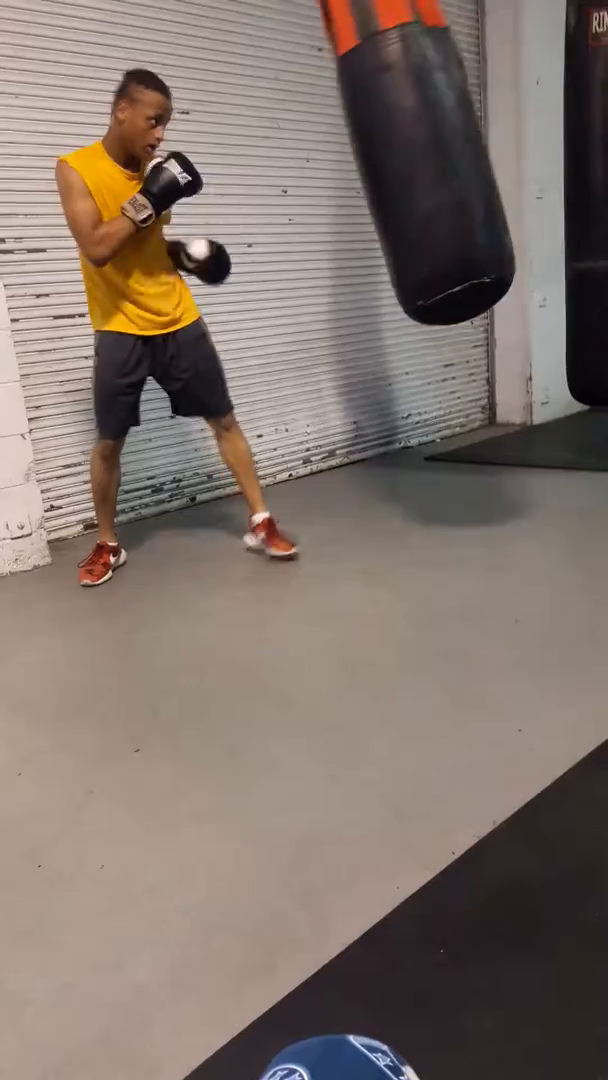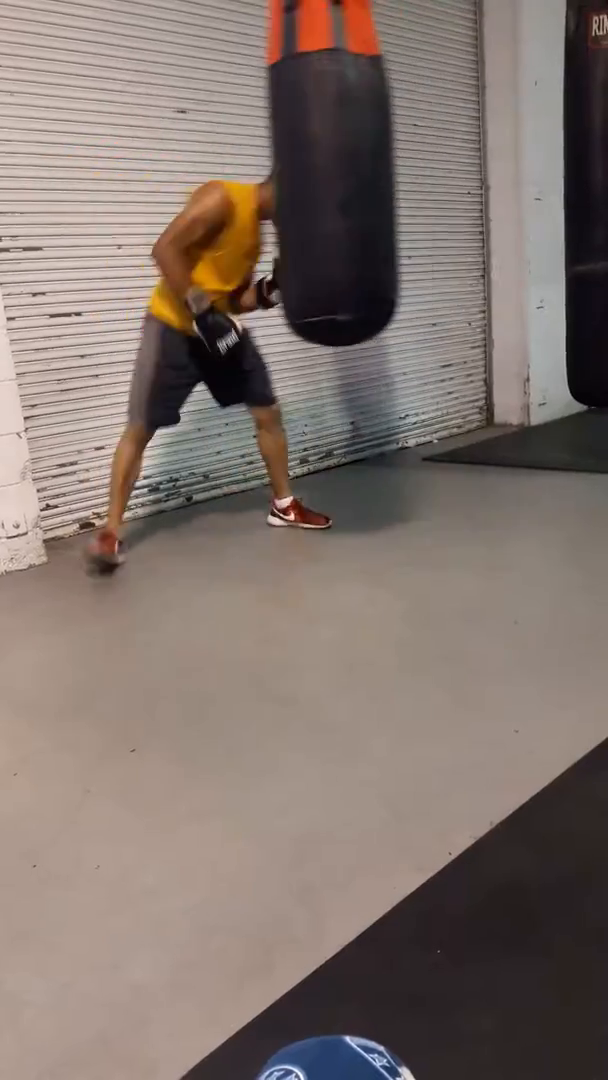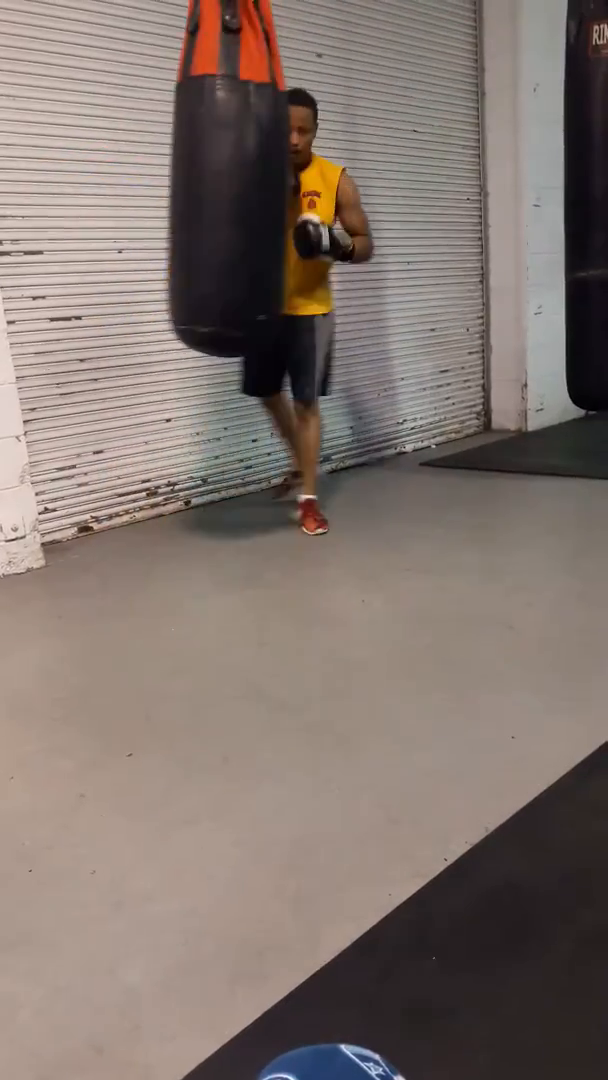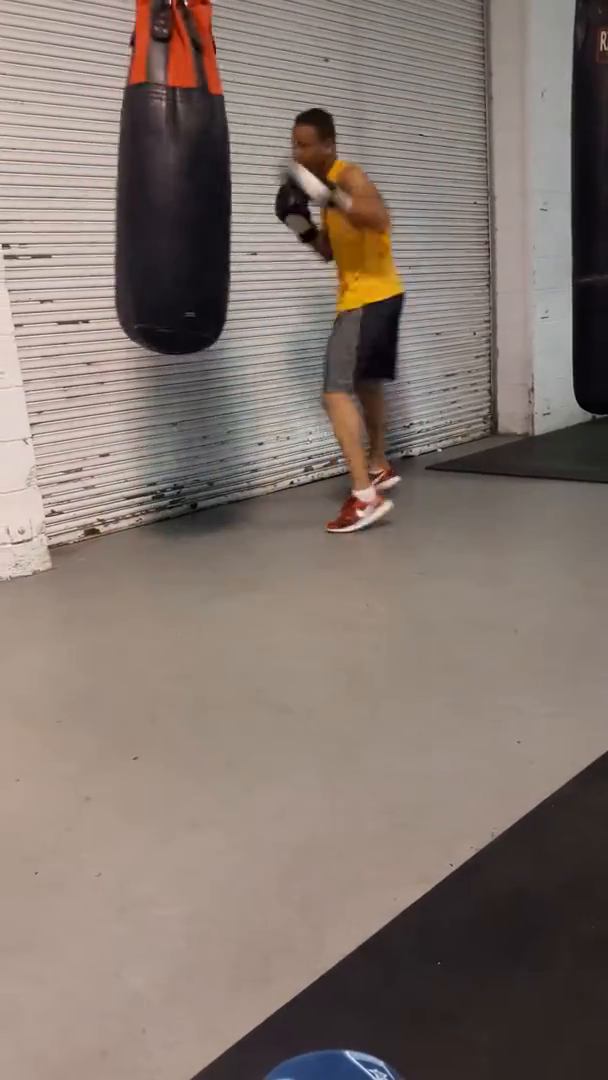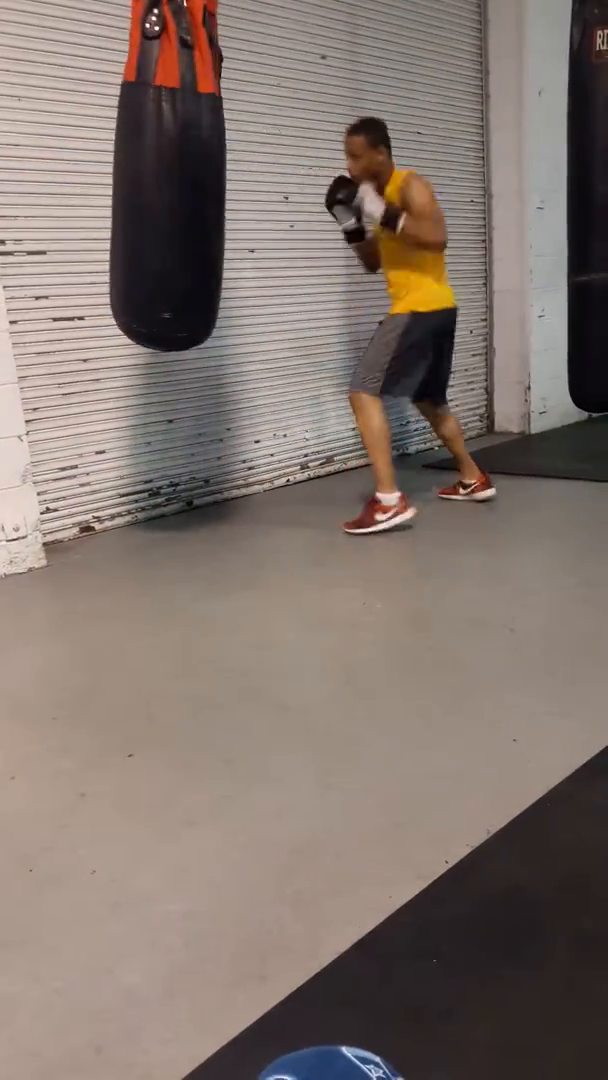
dt=0.4s
person 1, frame 1
left shoulder: (153, 168)
right shoulder: (75, 169)
right elbow: (98, 249)
left wrist: (185, 255)
right wrist: (149, 199)
left hip: (179, 323)
right hip: (120, 331)
left knee: (223, 419)
right knee: (109, 443)
left ankle: (260, 521)
right ankle: (108, 543)
person 1, frame 2
left shoulder: (255, 232)
right shoulder: (223, 199)
right elbow: (165, 249)
left wrist: (268, 293)
right wrist: (202, 312)
left hip: (219, 337)
right hip: (173, 326)
left knee: (269, 412)
right knee: (140, 429)
left ankle: (284, 504)
right ankle: (112, 531)
person 1, frame 3
left shoulder: (338, 180)
left elbow: (364, 244)
left wrist: (333, 243)
left hip: (311, 309)
left knee: (306, 403)
right knee: (268, 395)
left ankle: (308, 499)
right ankle: (301, 468)
person 1, frame 4
left shoulder: (349, 176)
right shoulder: (315, 186)
left elbow: (377, 219)
left wrist: (328, 193)
right wrist: (302, 225)
left hip: (370, 299)
right hip: (378, 297)
left knee: (337, 393)
right knee: (366, 383)
left ankle: (366, 496)
right ankle: (380, 468)
person 1, frame 5
left shoulder: (411, 186)
right shoulder: (378, 194)
left elbow: (435, 237)
right elbow: (373, 262)
left wrist: (386, 216)
right wrist: (351, 224)
left hip: (420, 308)
right hip: (435, 310)
left knee: (364, 394)
right knee: (430, 401)
left ankle: (388, 500)
right ankle: (474, 479)
